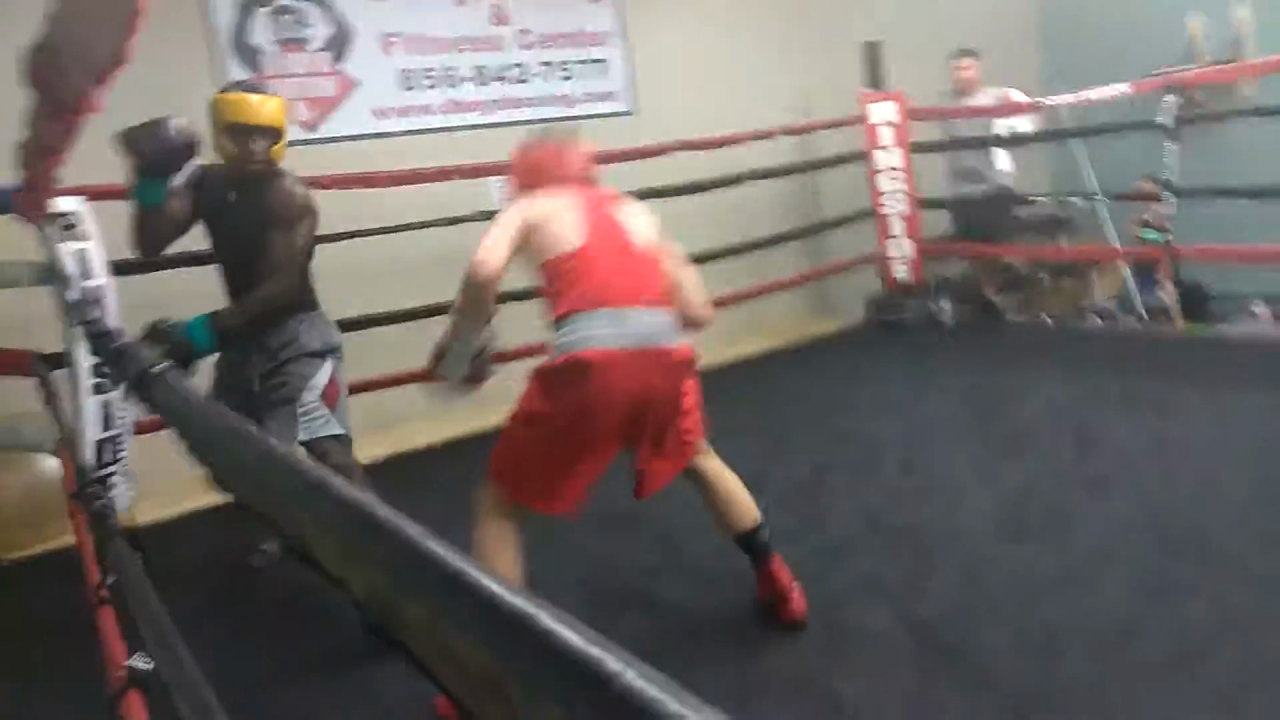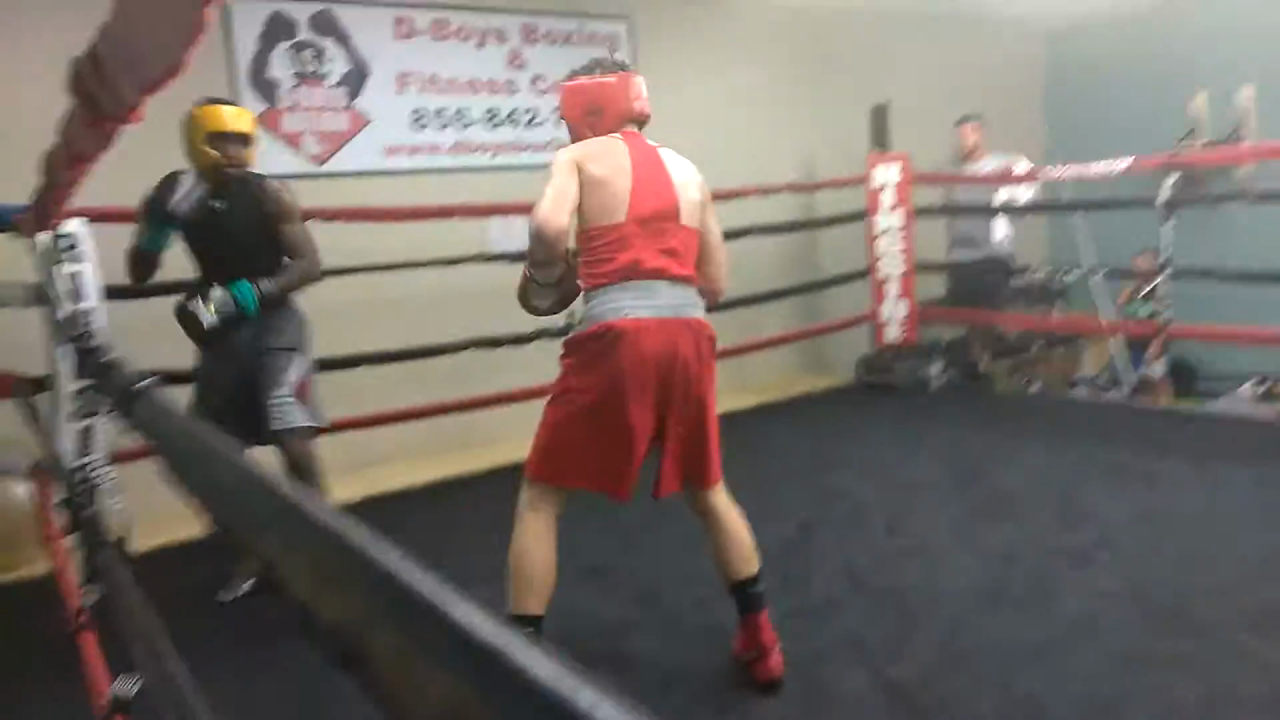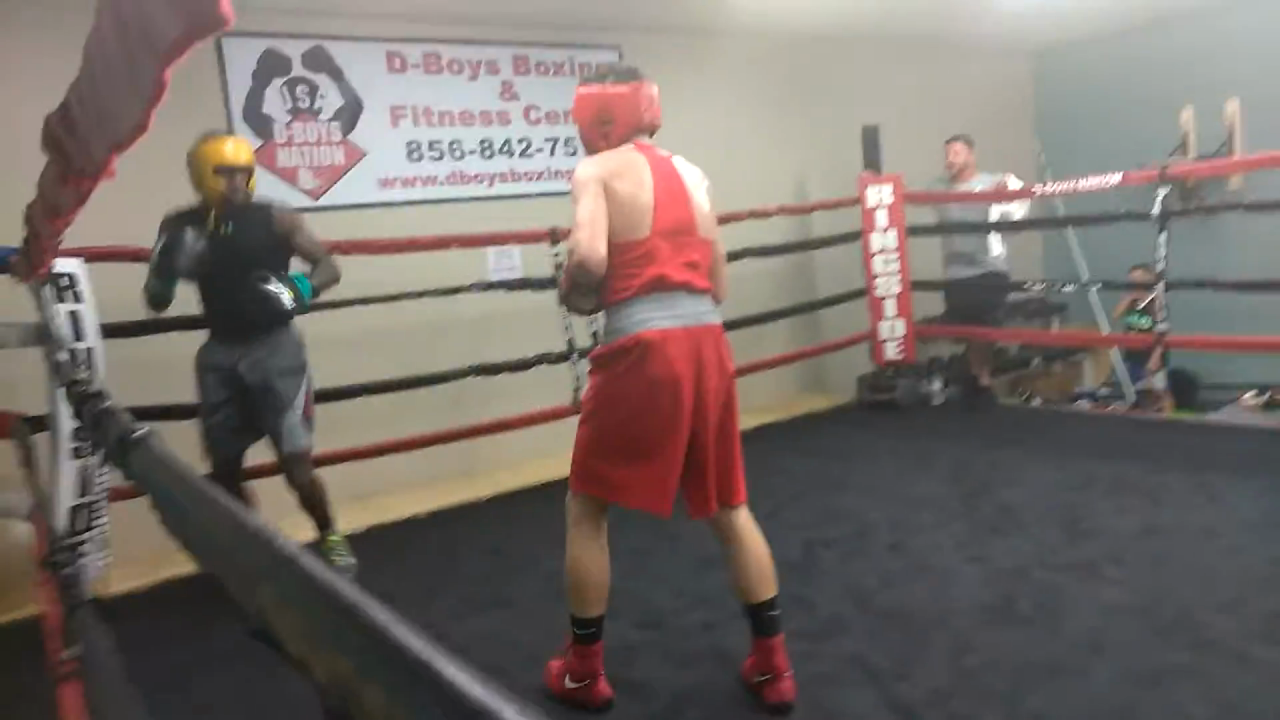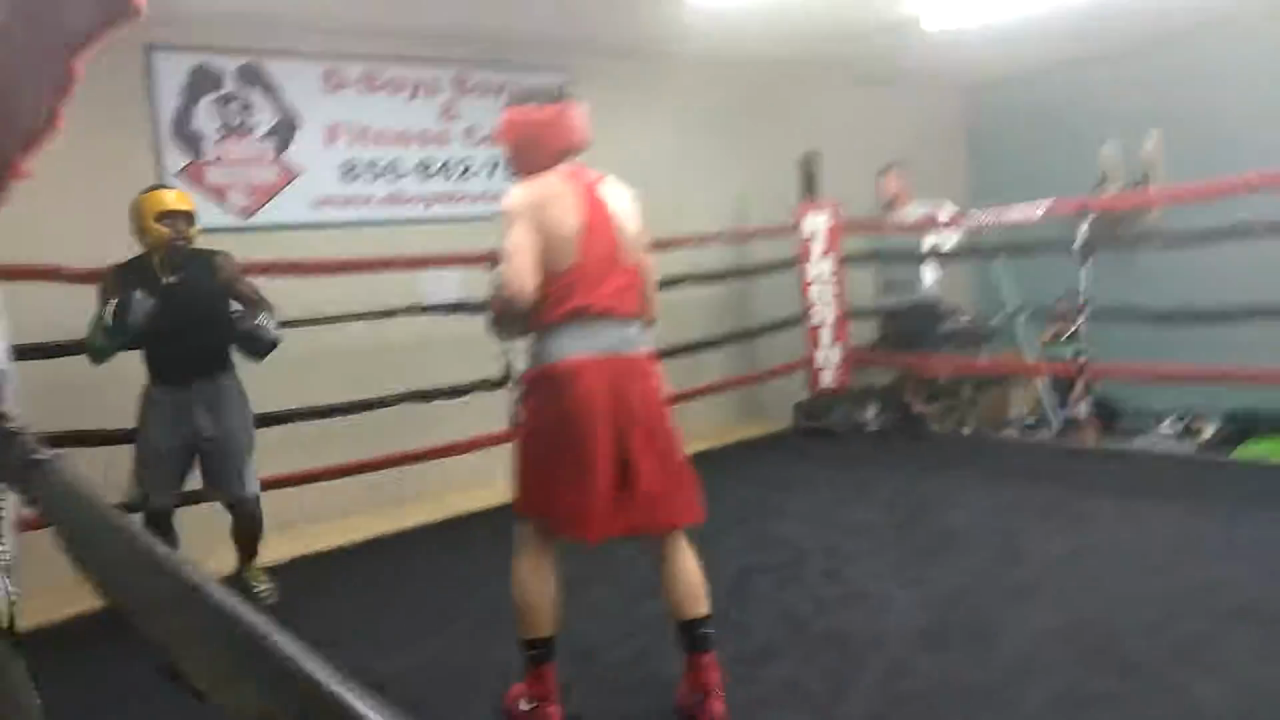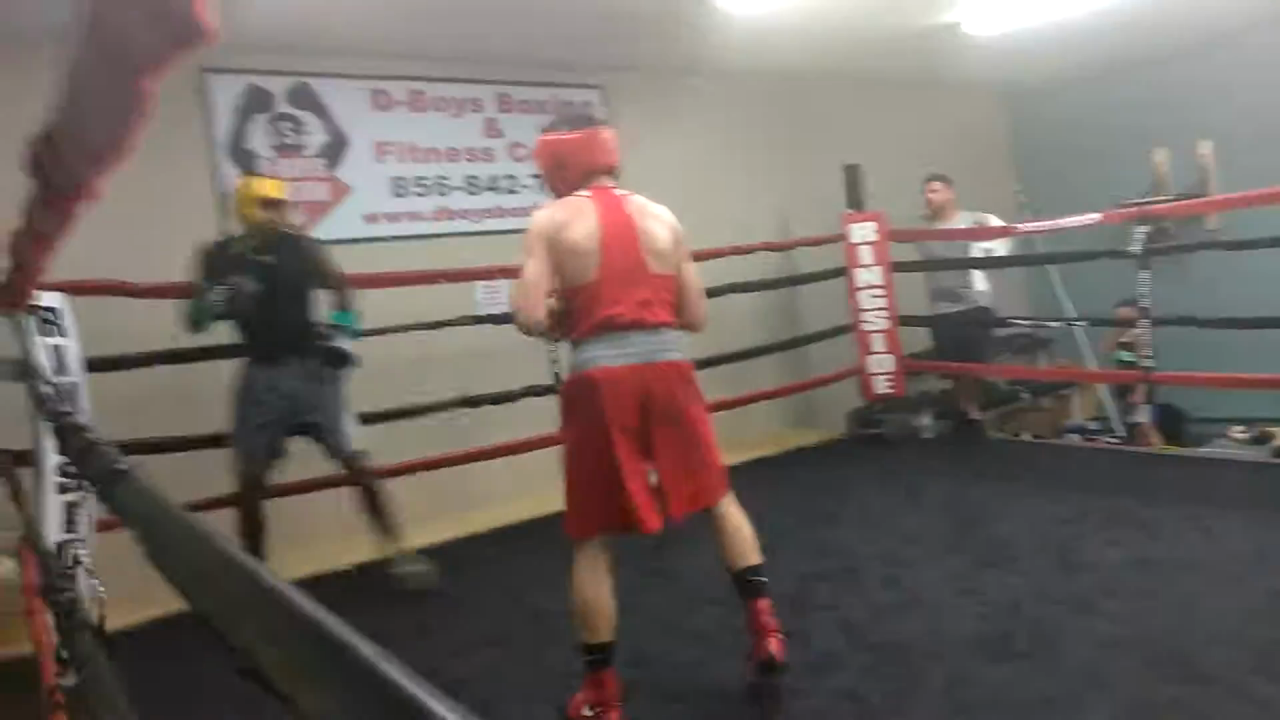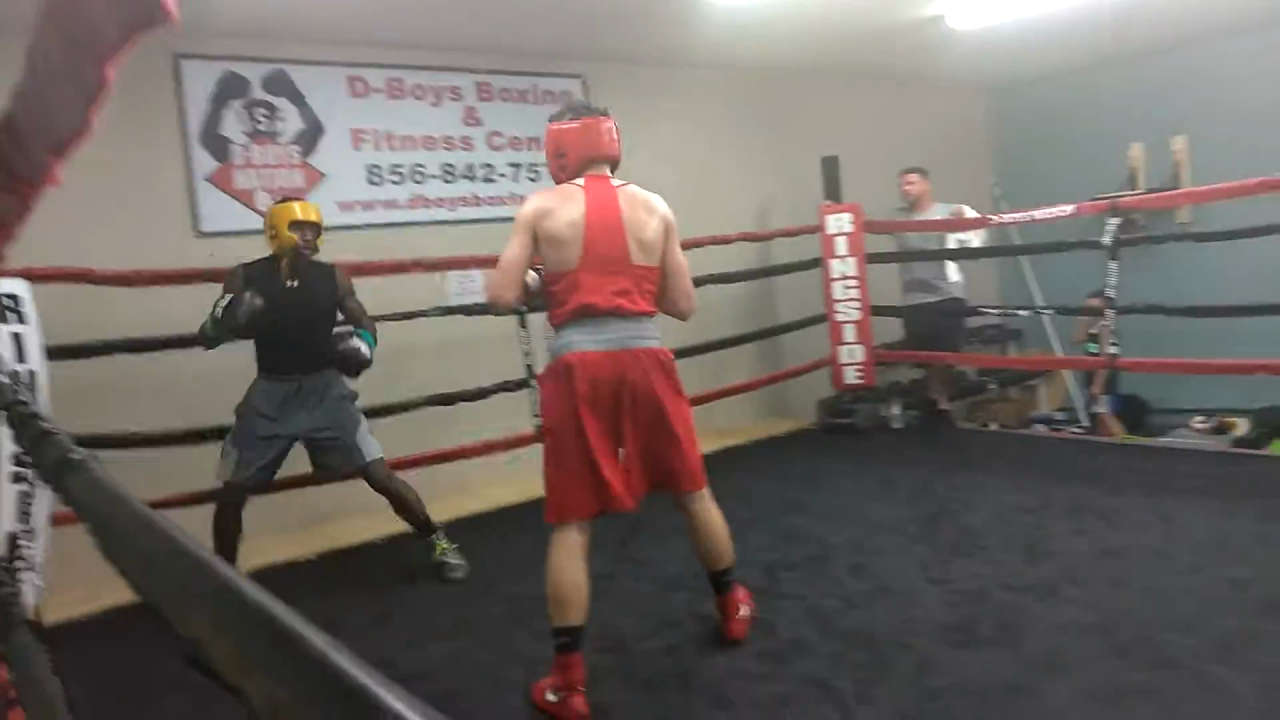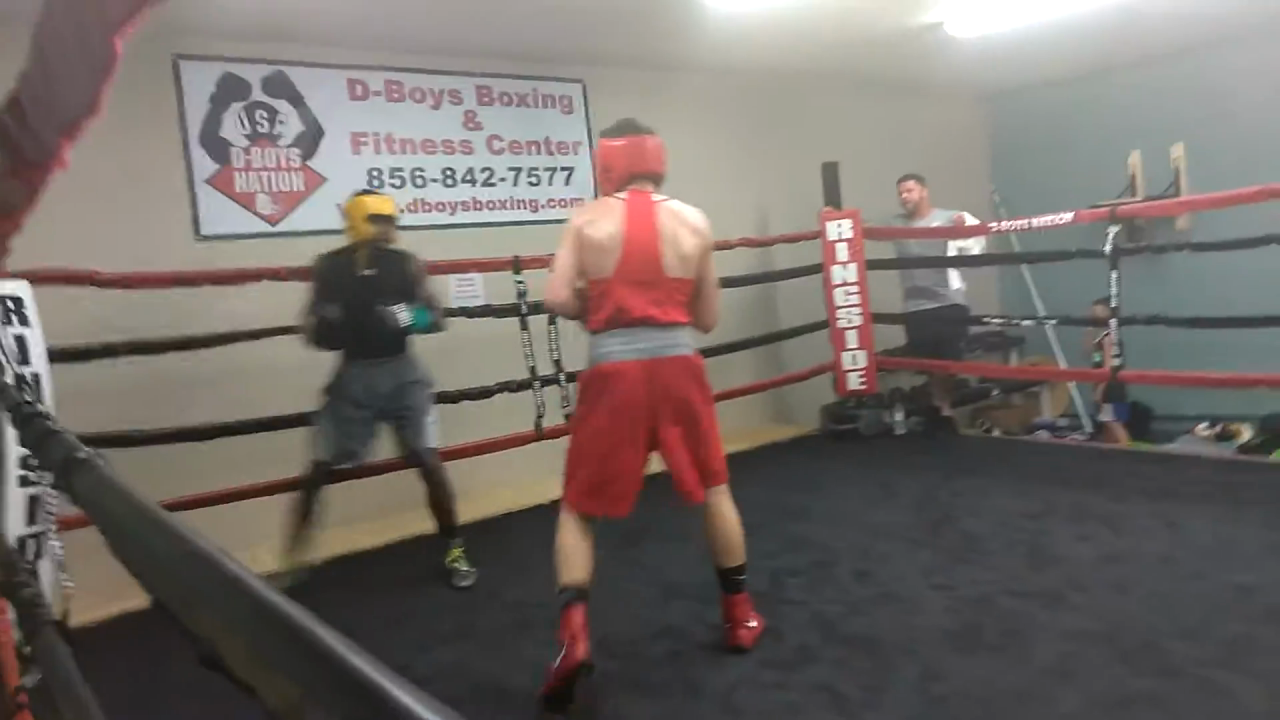
dt=0.2s
person 1, frame 1
left shoulder: (531, 209)
right shoulder: (640, 215)
left elbow: (483, 272)
right elbow: (697, 313)
left wrist: (464, 337)
left hip: (590, 364)
right hip: (664, 356)
left knee: (499, 507)
right knee: (696, 459)
right ankle: (778, 586)
person 1, frame 2
left shoulder: (581, 158)
right shoulder: (688, 171)
left elbow: (550, 229)
right elbow: (715, 285)
left wrist: (543, 278)
left hip: (614, 337)
right hip: (688, 335)
left knee: (540, 497)
right knee: (707, 490)
right ankle: (759, 640)
person 1, frame 3
left shoulder: (599, 171)
right shoulder: (693, 175)
left elbow: (589, 258)
left wrist: (571, 291)
left hip: (640, 349)
right hip: (706, 344)
left knee: (587, 508)
right knee: (729, 508)
left ankle: (585, 667)
right ankle: (772, 662)
person 1, frame 4
left shoulder: (526, 199)
right shoulder: (623, 198)
left elbow: (518, 293)
left wrist: (504, 322)
left hip: (567, 374)
right hip: (634, 368)
left knee: (536, 536)
right knee: (668, 528)
person 1, frame 5
left shoulder: (551, 222)
right shoulder: (660, 216)
left elbow: (531, 317)
right elbow: (696, 315)
left wrist: (570, 311)
left hip: (600, 381)
right hip: (667, 371)
left knee: (592, 539)
right knee: (717, 496)
right ankle: (764, 622)
person 1, frame 6
left shoulder: (541, 208)
right shoulder: (654, 207)
left elbow: (502, 294)
right elbow: (682, 305)
left hip: (578, 366)
right hip: (645, 359)
left knee: (571, 522)
right knee: (692, 489)
right ankle: (732, 604)
person 1, frame 7
left shoulder: (586, 219)
right shoulder: (692, 219)
left elbow: (558, 299)
right elbow: (709, 317)
left wrist: (604, 310)
left hip: (612, 372)
right hip: (680, 366)
left knee: (578, 509)
right knee: (713, 492)
left ankle: (574, 633)
right ankle: (741, 614)
person 2, frame 1
left shoulder: (288, 193)
right shoulder: (206, 184)
left elbow: (274, 293)
right elbow: (148, 248)
left wrist: (197, 333)
right wrist: (148, 178)
left hip: (296, 341)
right hip: (244, 350)
left knee: (331, 466)
person 2, frame 2
left shoulder: (265, 193)
right shoulder: (178, 192)
left elbow: (308, 264)
right elbow: (138, 274)
left wrist: (243, 298)
right wrist: (156, 224)
left hip: (272, 330)
right hip: (220, 337)
left knee: (295, 453)
right ankle: (255, 556)
person 2, frame 3
left shoulder: (273, 219)
right shoulder: (179, 229)
left elbow: (327, 268)
right elbow: (156, 303)
left wrist: (297, 289)
right wrist: (166, 269)
left hip: (275, 350)
right hip: (221, 356)
left knee: (296, 463)
right knee: (224, 472)
left ankle: (329, 540)
person 2, frame 4
left shoulder: (215, 266)
right shoulder: (122, 279)
left elbow: (260, 305)
right elbow: (97, 353)
left wrist: (263, 325)
right wrist: (114, 326)
left hip: (218, 393)
right hip: (166, 400)
left knee: (243, 502)
right knee: (157, 511)
left ankle: (249, 570)
person 2, frame 5
left shoulder: (303, 250)
right shoulder: (217, 256)
left elbow: (342, 288)
right elbow: (193, 319)
left wrist: (342, 327)
right wrist: (214, 301)
left hip: (309, 368)
right hip: (261, 376)
left knee: (354, 464)
right knee: (251, 486)
left ankle: (397, 548)
person 2, frame 6
left shoulder: (332, 276)
right shoulder: (246, 277)
left elbow: (361, 320)
right elbow: (207, 338)
left wrist: (361, 340)
right wrist: (223, 318)
left hip: (324, 388)
right hip: (270, 396)
left knee: (380, 476)
right knee: (232, 493)
left ankle: (438, 543)
person 2, frame 7
left shoulder: (406, 264)
right shoulder: (329, 267)
left elbow: (436, 317)
right elbow: (313, 325)
left wrist: (410, 318)
right wrist: (320, 328)
left hip: (401, 371)
right hip: (353, 375)
left knee: (429, 465)
right knee: (318, 473)
left ankle: (453, 550)
right ankle: (293, 559)
person 3, frame 1
left shoulder: (1002, 97)
left elbow: (1025, 127)
left wrist: (1012, 111)
left hip: (995, 186)
right hip: (961, 190)
left knee: (994, 245)
left ankle: (994, 295)
right ankle: (985, 295)
person 3, frame 2
left shoulder: (1004, 164)
left elbow: (1024, 199)
left wrist: (1012, 181)
left hip: (992, 254)
right hip: (959, 256)
left knee: (991, 312)
left ankle: (986, 362)
right ankle: (977, 362)
person 3, frame 3
left shoulder: (995, 183)
right shoulder: (940, 188)
left elbow: (1017, 214)
left hip: (988, 270)
right hip: (955, 273)
left knee: (986, 330)
left ankle: (984, 380)
right ankle: (976, 379)
person 3, frame 4
left shoulder: (929, 212)
left elbow: (949, 243)
left wrist: (939, 227)
left hip: (923, 299)
right hip: (892, 302)
left knee: (922, 356)
left ankle: (918, 404)
right ankle: (911, 404)
person 3, frame 5
left shoulder: (976, 221)
left elbow: (1000, 246)
left hip: (973, 306)
right hip: (941, 310)
left knee: (973, 365)
left ankle: (973, 414)
right ankle: (966, 413)
person 3, frame 6
left shoulder: (950, 212)
right shoulder: (897, 218)
left elbow: (975, 236)
left hip: (947, 297)
right hip: (913, 301)
left knee: (946, 355)
left ankle: (943, 403)
right ankle: (935, 403)
person 3, frame 7
left shoulder: (950, 218)
right shoulder: (896, 224)
left elbow: (976, 240)
left hip: (948, 304)
right hip: (915, 307)
left knee: (947, 362)
left ankle: (945, 410)
right ankle: (939, 410)
